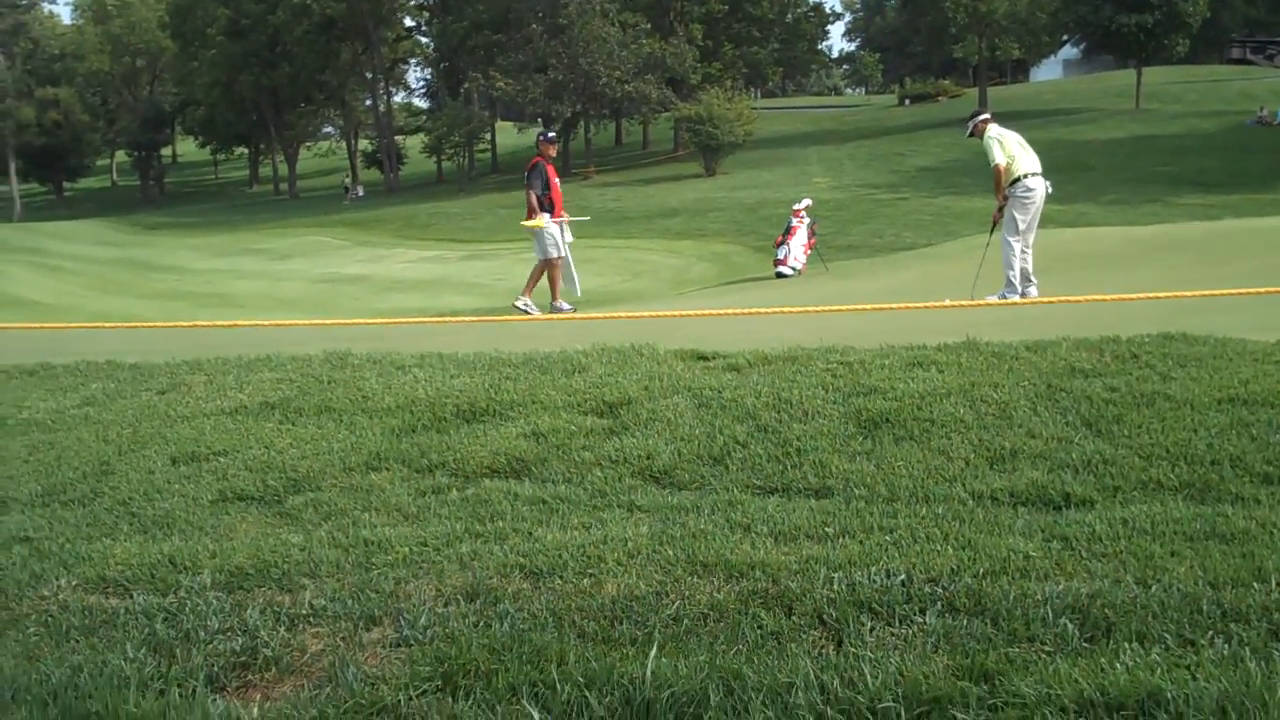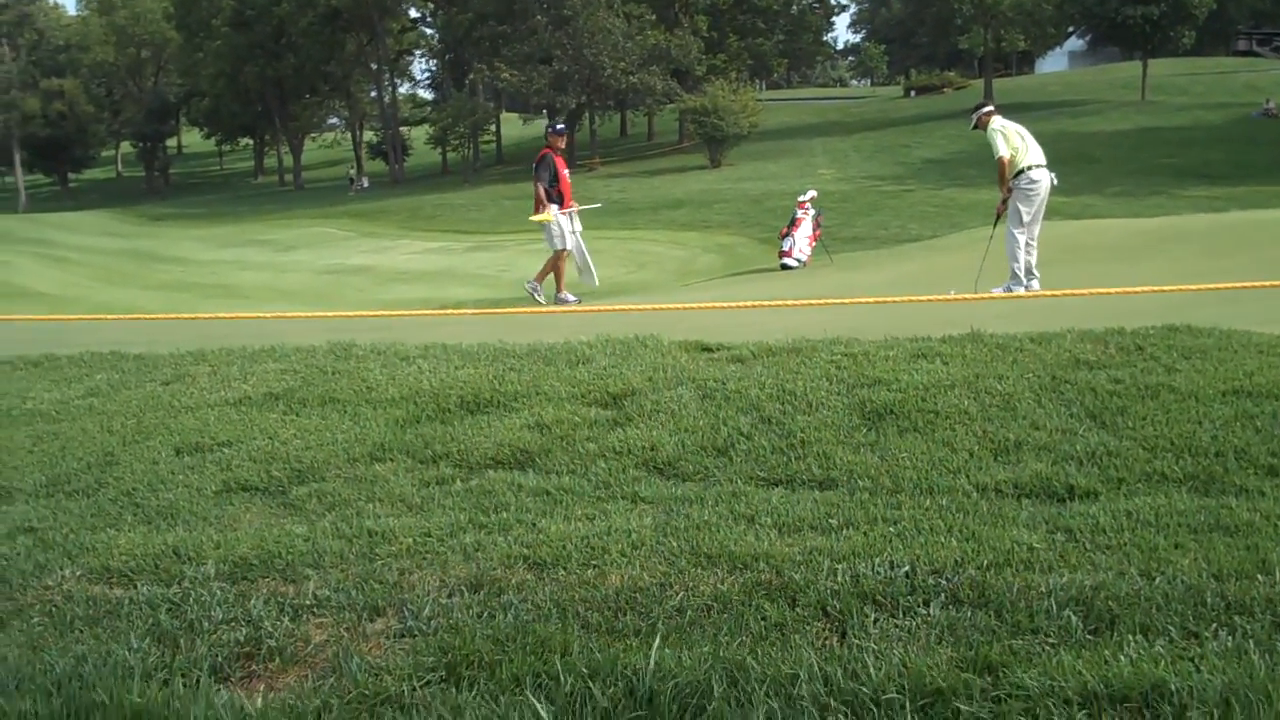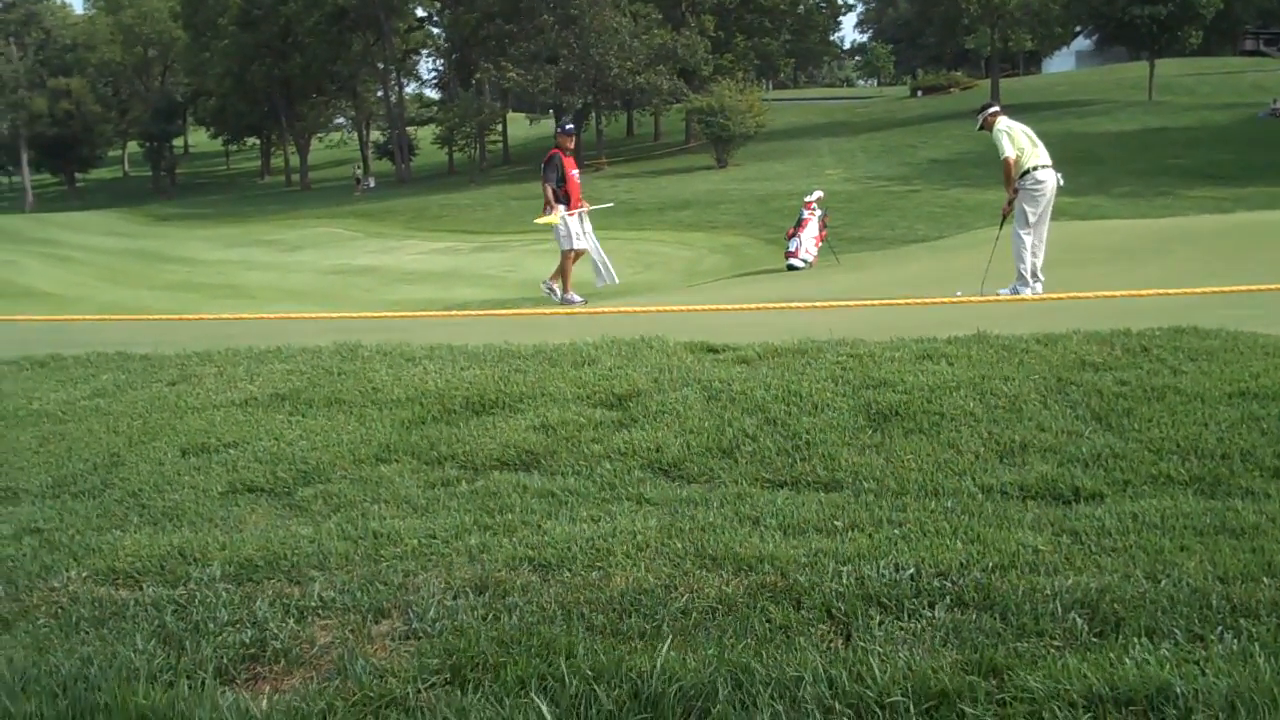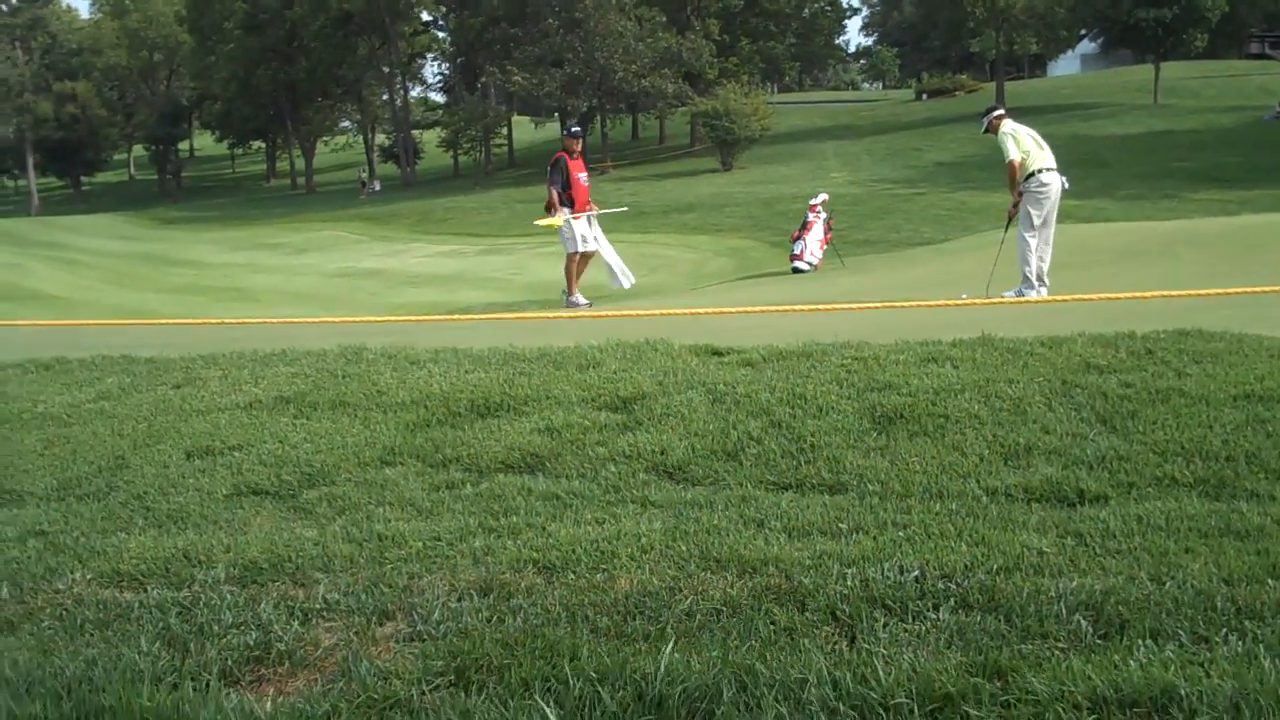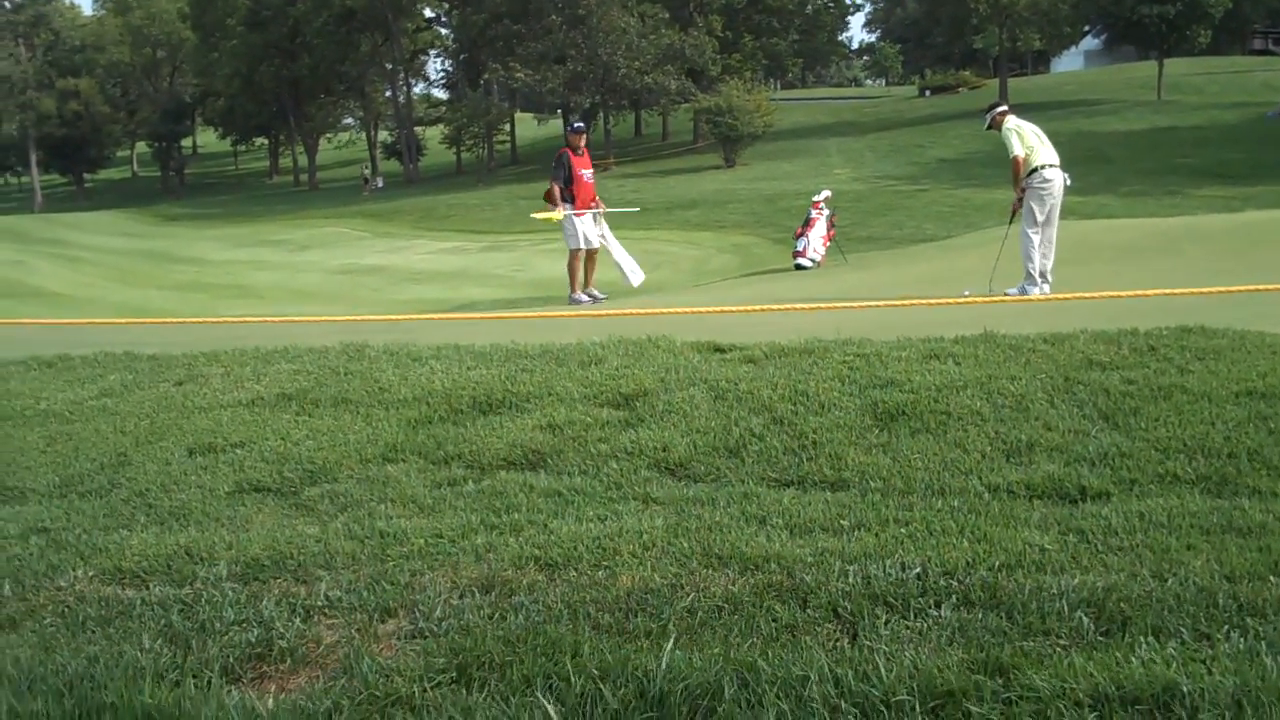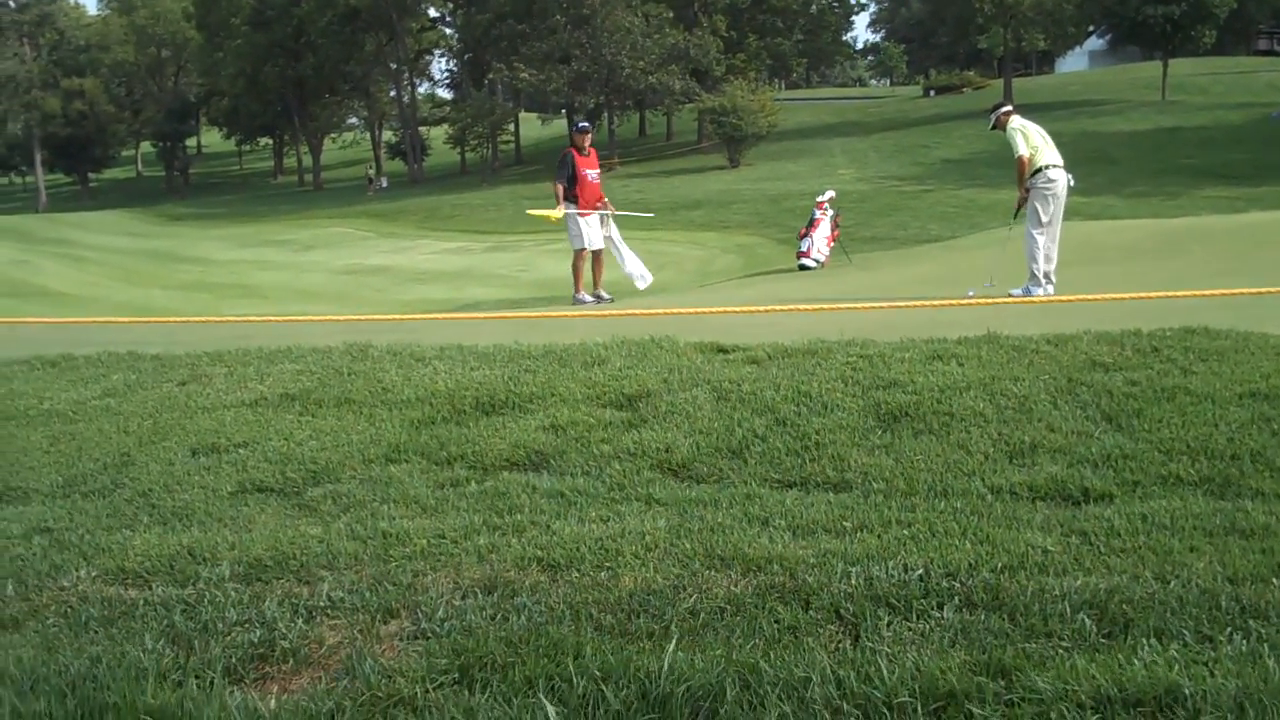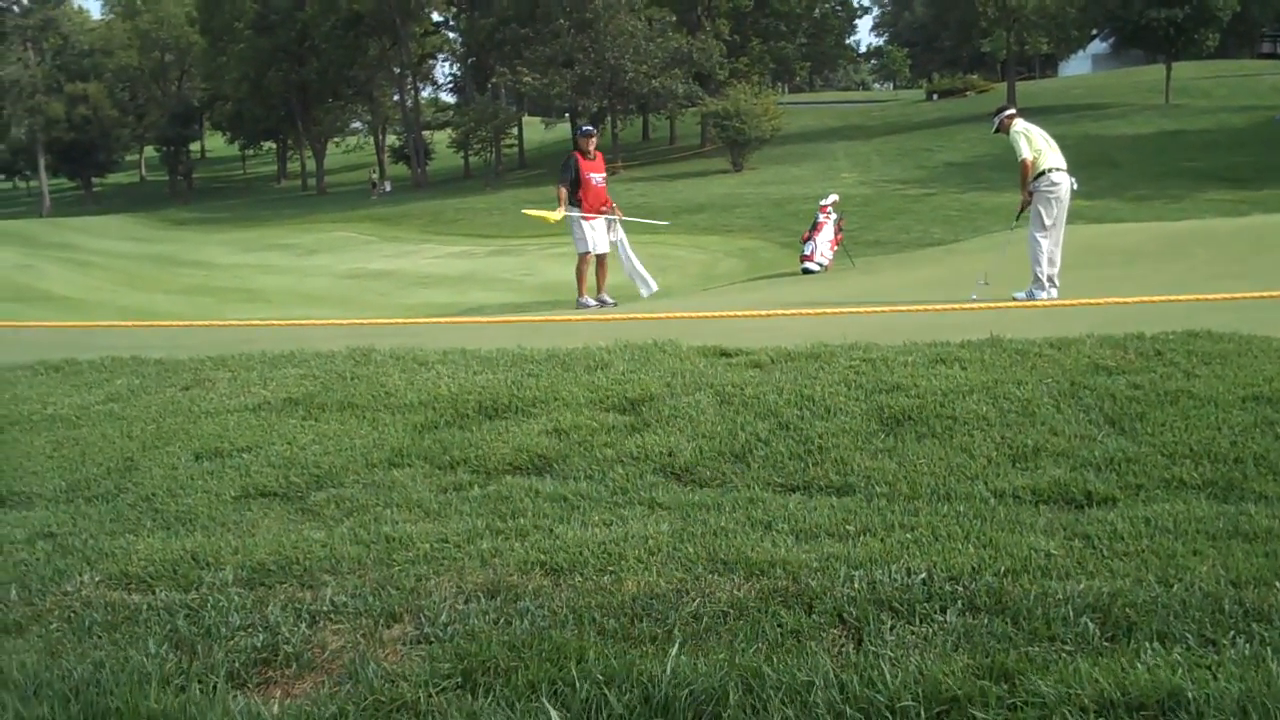
dt=0.1s
person 1, frame 1
left shoulder: (990, 136)
right shoulder: (1006, 133)
left elbow: (999, 168)
left wrist: (998, 194)
right wrist: (1002, 206)
left hip: (1024, 188)
right hip: (1037, 185)
left knee: (1011, 240)
right knee: (1023, 241)
left ankle: (1011, 292)
right ankle: (1028, 286)
person 1, frame 2
left shoulder: (994, 128)
right shoulder: (1009, 125)
left elbow: (1003, 160)
left wrist: (1002, 187)
right wrist: (1006, 198)
left hip: (1028, 180)
right hip: (1042, 176)
left knee: (1016, 232)
right knee: (1029, 234)
left ankle: (1017, 284)
right ankle: (1031, 279)
person 1, frame 3
left shoulder: (1000, 129)
right shoulder: (1016, 126)
left elbow: (1009, 161)
left wrist: (1008, 188)
right wrist: (1012, 199)
left hip: (1034, 180)
right hip: (1049, 177)
left knee: (1022, 233)
right knee: (1037, 235)
left ankle: (1023, 285)
right ankle: (1035, 282)
person 1, frame 4
left shoulder: (1005, 131)
right shoulder: (1020, 129)
left elbow: (1014, 164)
left wrist: (1013, 191)
right wrist: (1017, 201)
left hip: (1039, 183)
right hip: (1053, 180)
left knee: (1027, 236)
right knee: (1043, 239)
left ankle: (1028, 288)
right ankle: (1040, 286)
person 1, frame 5
left shoulder: (1008, 128)
right shoulder: (1024, 125)
left elbow: (1018, 159)
left wrist: (1016, 186)
right wrist: (1022, 195)
left hip: (1042, 179)
right hip: (1056, 176)
left knee: (1030, 232)
right knee: (1046, 235)
left ankle: (1031, 284)
right ankle: (1042, 282)
person 1, frame 6
left shoulder: (1013, 127)
right shoulder: (1028, 125)
left elbow: (1023, 159)
left wrist: (1021, 186)
right wrist: (1026, 190)
left hip: (1046, 180)
right hip: (1059, 177)
left knee: (1035, 233)
right knee: (1050, 235)
left ankle: (1035, 285)
right ankle: (1047, 283)
person 1, frame 7
left shoulder: (1016, 131)
right shoulder: (1031, 128)
left elbow: (1026, 162)
left wrist: (1024, 189)
right wrist: (1029, 192)
left hip: (1048, 183)
right hip: (1063, 181)
left knee: (1038, 236)
right knee: (1053, 238)
left ankle: (1039, 289)
right ankle: (1050, 287)
person 2, frame 1
left shoulder: (548, 164)
right shoulder: (538, 165)
right elbow: (530, 192)
left wrist: (560, 210)
right wrist: (537, 213)
left hip: (551, 218)
right hip: (544, 219)
left knee: (545, 260)
right knee: (554, 259)
left ankle: (524, 298)
right ankle: (556, 301)
person 2, frame 2
left shoulder: (557, 155)
right shoulder: (547, 157)
right elbow: (539, 185)
left wrist: (569, 201)
right wrist: (546, 205)
left hip: (560, 210)
right hip: (552, 211)
left knee: (564, 251)
right knee: (561, 251)
left ankle: (535, 283)
right ankle: (561, 293)
person 2, frame 3
left shoulder: (569, 155)
right shoulder: (555, 157)
right elbow: (547, 184)
left wrist: (580, 200)
right wrist: (553, 206)
left hip: (572, 210)
right hip: (561, 210)
left knee: (580, 249)
right knee: (569, 251)
left ankle: (552, 282)
right ankle: (566, 293)
person 2, frame 4
left shoulder: (578, 158)
right shoulder: (561, 160)
right elbow: (552, 187)
left wrist: (589, 203)
right wrist: (557, 209)
left hip: (580, 213)
right hip: (567, 214)
left knee: (590, 251)
right knee: (574, 255)
left ankle: (573, 287)
right ankle: (571, 296)
person 2, frame 5
left shoulder: (585, 153)
right shoulder: (564, 156)
right elbow: (555, 183)
left wrist: (597, 199)
right wrist: (558, 204)
left hip: (587, 210)
right hip: (571, 210)
left knee: (594, 249)
right knee: (576, 251)
left ankle: (588, 288)
right ankle: (574, 293)
person 2, frame 6
left shoulder: (593, 154)
right shoulder: (569, 156)
right elbow: (559, 182)
left wrist: (605, 201)
right wrist: (560, 203)
left hip: (593, 211)
right hip: (576, 210)
left knee: (598, 250)
right knee: (581, 252)
left ankle: (597, 290)
right ankle: (578, 294)
person 2, frame 7
left shoulder: (600, 158)
right shoulder: (573, 159)
right elbow: (563, 185)
left wrist: (613, 206)
right wrist: (562, 205)
left hip: (600, 215)
right hip: (580, 214)
left knee: (603, 255)
right knee: (585, 255)
left ankle: (601, 294)
right ankle: (582, 297)
